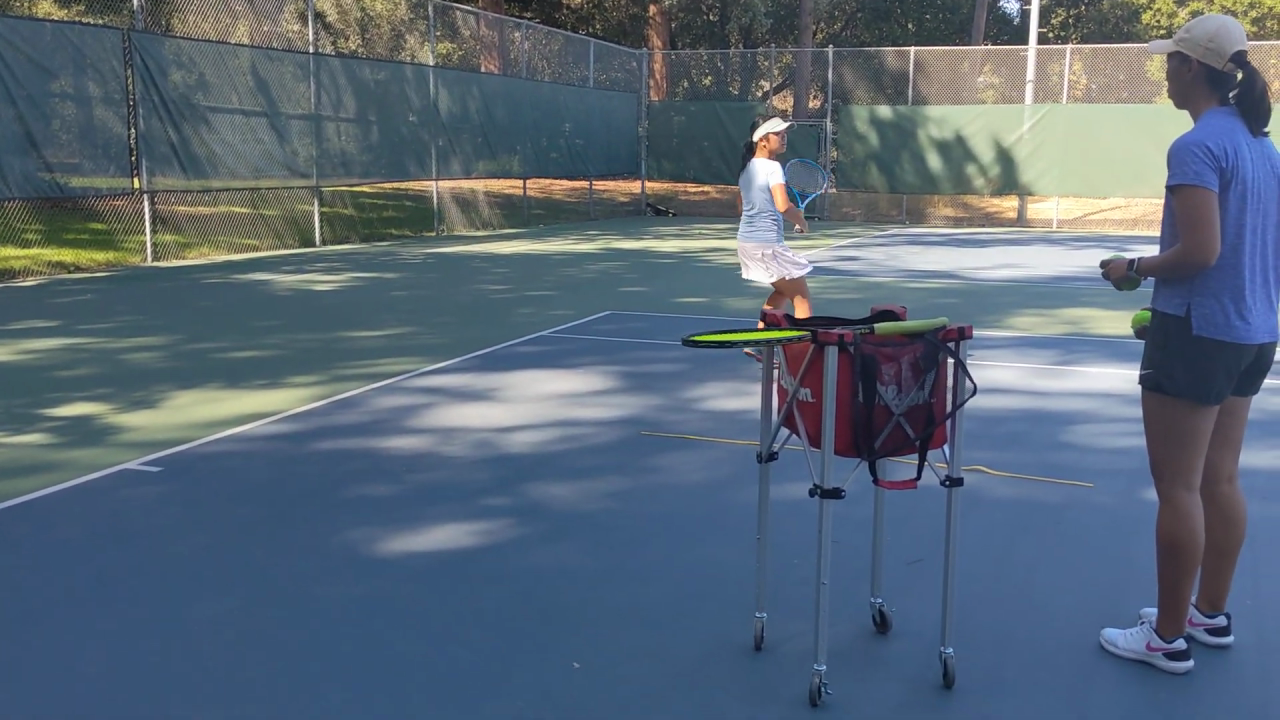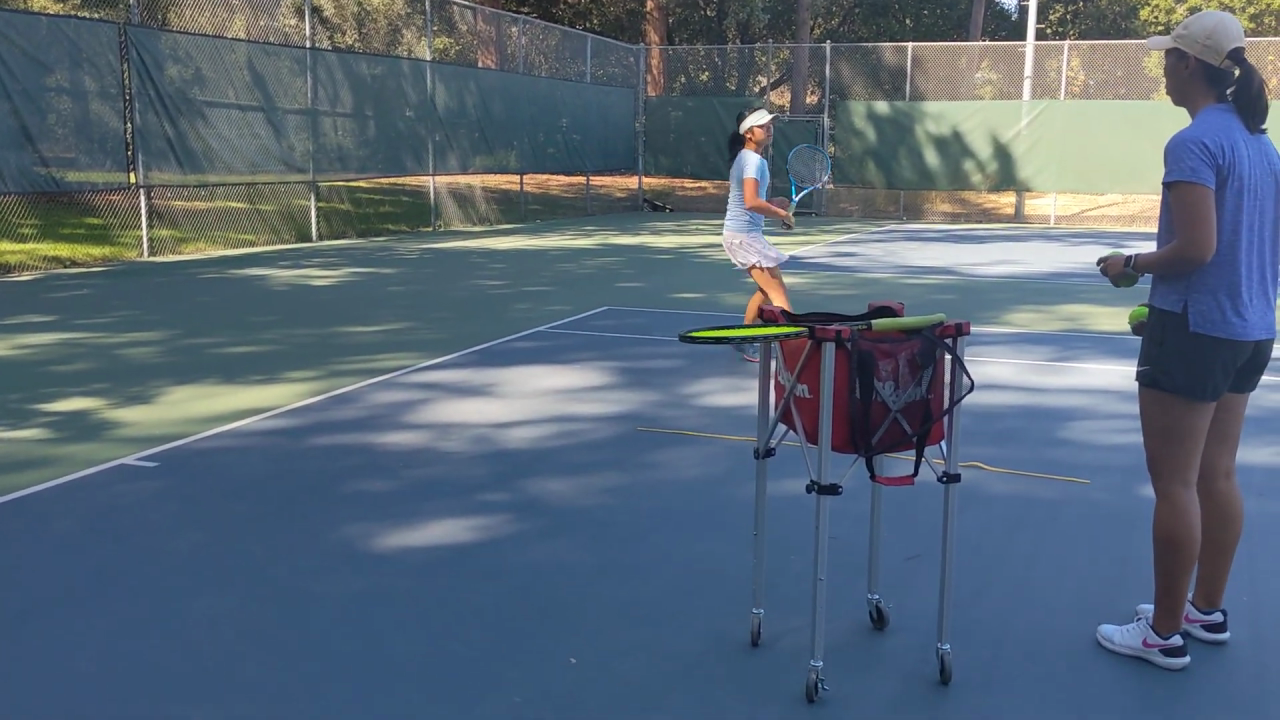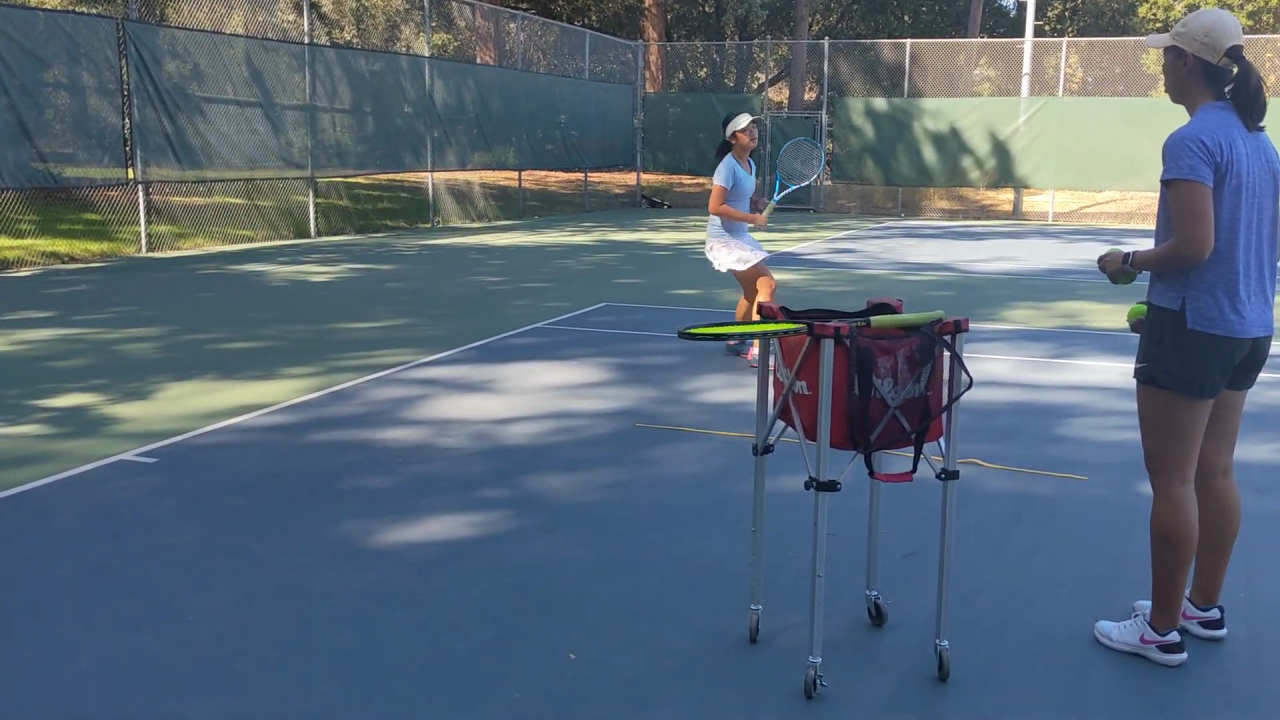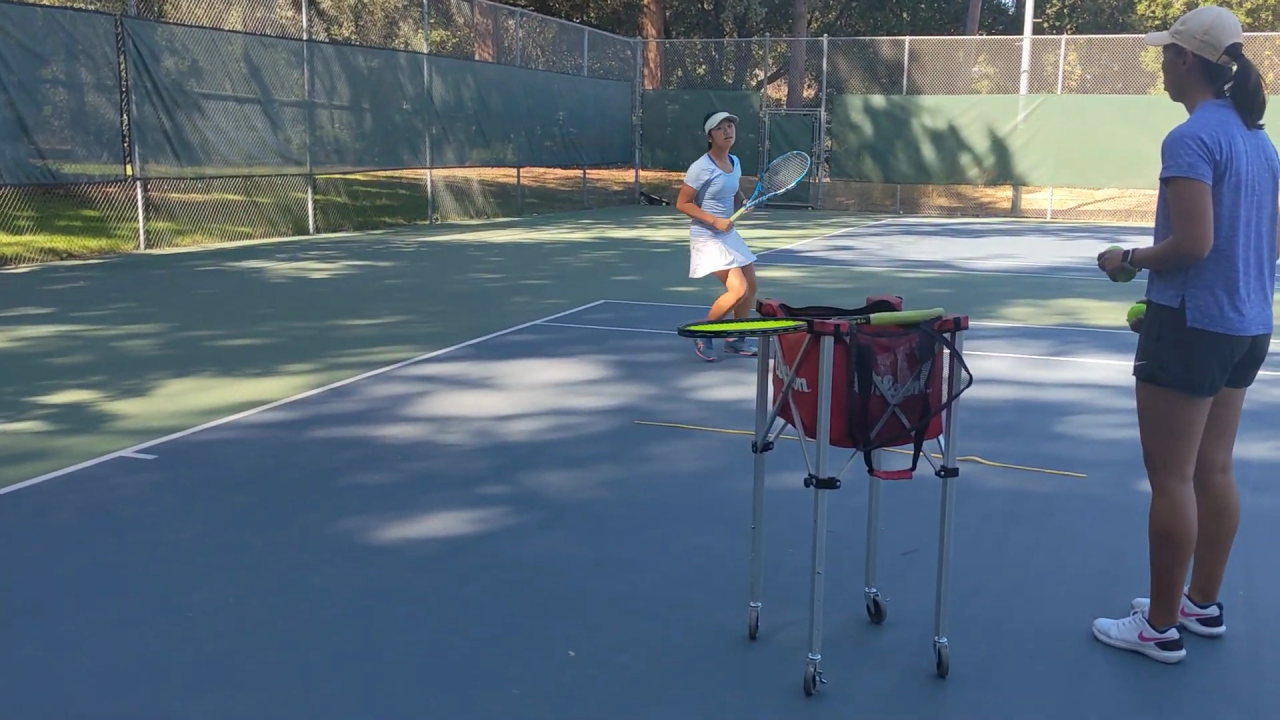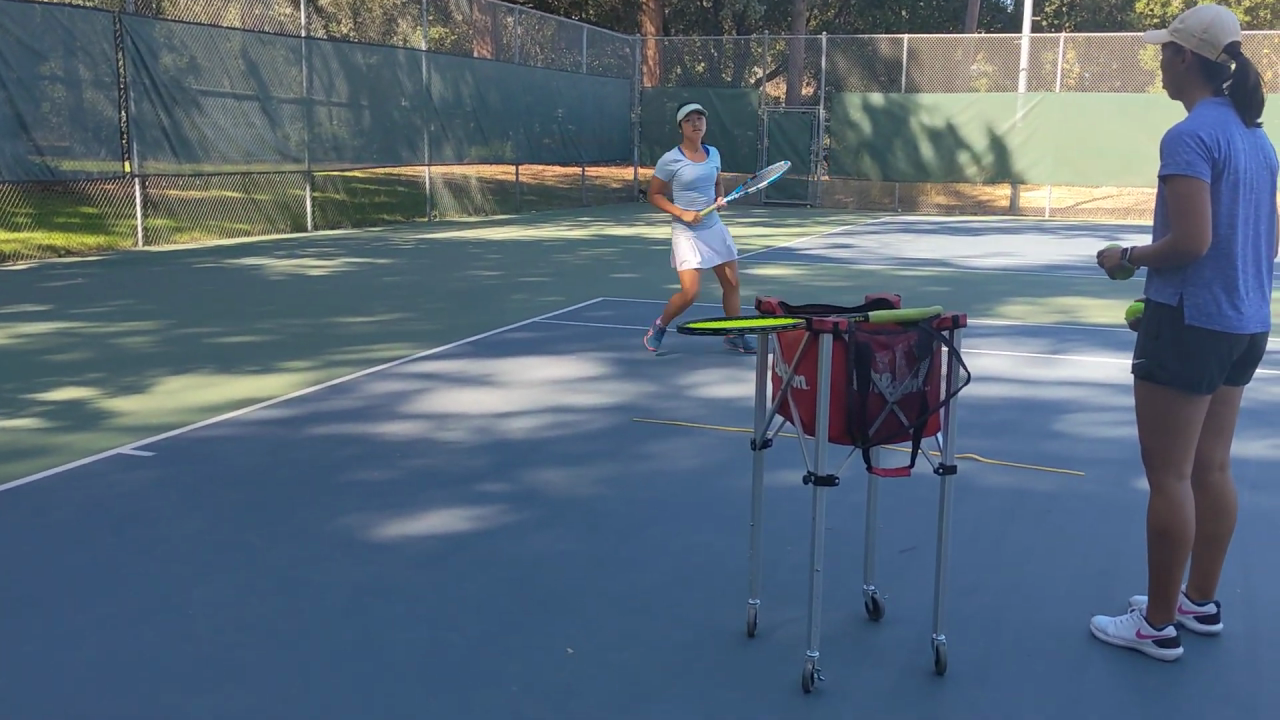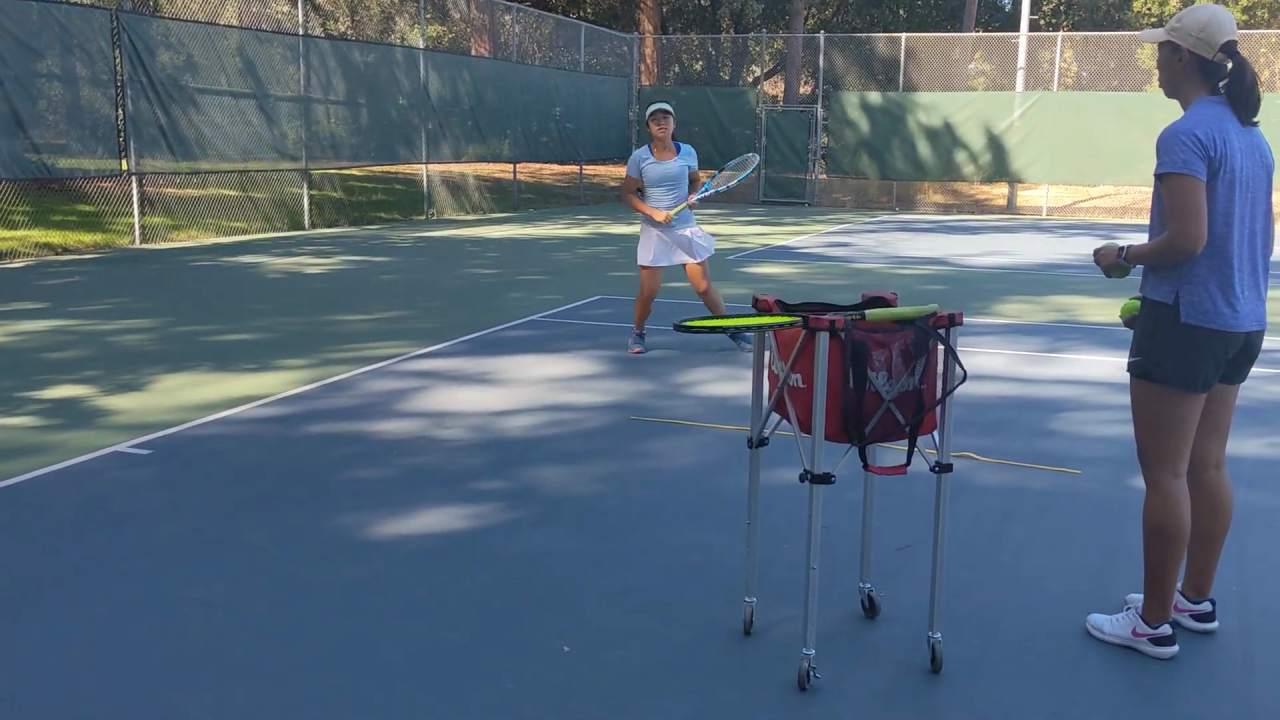
dt=0.1s
person 1, frame 1
left shoulder: (1197, 146)
left elbow: (1201, 251)
left wrist: (1132, 267)
left hip: (1195, 332)
left knee: (1178, 488)
right knee: (1220, 481)
left ankle: (1169, 637)
right ankle: (1211, 613)
person 1, frame 2
left shoulder: (1194, 142)
left elbow: (1196, 247)
left wrist: (1130, 263)
left hip: (1194, 330)
left knee: (1175, 485)
right knee: (1218, 477)
left ankle: (1166, 633)
right ankle: (1207, 609)
person 1, frame 3
left shoulder: (1191, 140)
left elbow: (1193, 245)
left wrist: (1128, 261)
left hip: (1191, 327)
left knee: (1172, 482)
right knee: (1215, 474)
left ankle: (1163, 629)
right ankle: (1204, 606)
person 1, frame 4
left shoulder: (1190, 139)
left elbow: (1193, 243)
left wrist: (1127, 259)
left hip: (1191, 324)
left knee: (1171, 479)
right knee: (1214, 472)
left ankle: (1162, 626)
right ankle: (1203, 604)
person 1, frame 5
left shoulder: (1189, 137)
left elbow: (1191, 242)
left wrist: (1126, 256)
left hip: (1188, 322)
left knee: (1169, 477)
right knee: (1212, 470)
left ankle: (1159, 624)
right ankle: (1200, 601)
person 1, frame 6
left shoulder: (1185, 135)
left elbow: (1186, 239)
left wrist: (1122, 256)
left hip: (1184, 321)
left knee: (1164, 475)
right knee: (1207, 467)
left ankle: (1154, 623)
right ankle: (1196, 600)
person 2, frame 1
left shoulder: (748, 167)
right shoulder: (772, 167)
right elbow: (784, 206)
left wrist: (767, 220)
right wrist: (801, 220)
left hip: (748, 242)
right hip: (767, 245)
left knee: (782, 293)
right knee: (801, 297)
person 2, frame 2
left shoulder: (744, 157)
right shoulder: (749, 160)
right elbow: (752, 202)
left wrist: (777, 203)
right wrist: (783, 213)
left hip: (748, 233)
right hip: (744, 235)
left knee: (767, 289)
right knee: (778, 292)
person 2, frame 3
left shoulder: (749, 164)
right shoulder: (729, 166)
right elbow: (715, 207)
left wrist: (757, 204)
right wrist: (751, 219)
left hip: (738, 237)
right hip: (724, 239)
left knee: (753, 290)
right knee: (767, 286)
left ankle: (736, 341)
right ankle: (758, 350)
person 2, frame 4
left shoulder: (734, 162)
right shoulder: (701, 167)
right elbow: (682, 204)
left wrist: (742, 205)
right wrist: (711, 220)
left hip: (728, 236)
right hip: (706, 239)
left knee: (750, 288)
right knee: (738, 292)
left ankle: (735, 340)
right ankle: (703, 335)
person 2, frame 5
left shoulder: (713, 154)
right shoulder: (669, 160)
right elbow: (654, 195)
left wrist: (720, 198)
right wrist: (681, 213)
left hip: (714, 228)
right hip: (687, 234)
left knee: (732, 284)
right knee: (690, 292)
left ankle: (736, 335)
right ankle: (660, 325)
person 2, frame 6
left shoulder: (687, 153)
right shoulder: (639, 157)
left elbow: (697, 183)
right elbow: (627, 195)
left wrist: (692, 198)
right wrist: (651, 211)
left hip: (685, 229)
right hip: (654, 231)
left knee: (703, 287)
right knee: (648, 292)
left ankle: (731, 329)
right ankle: (638, 332)
